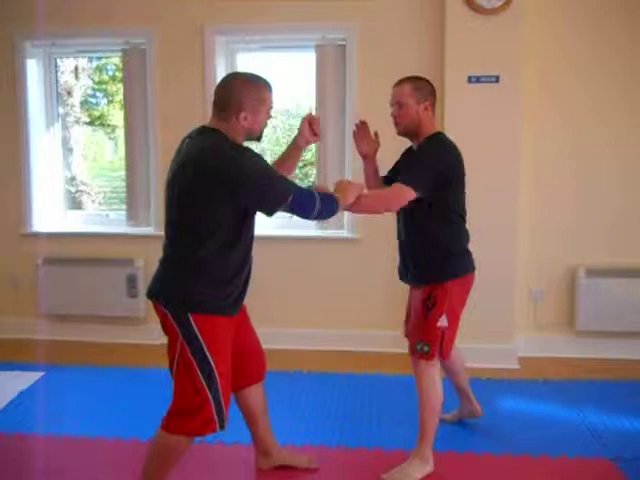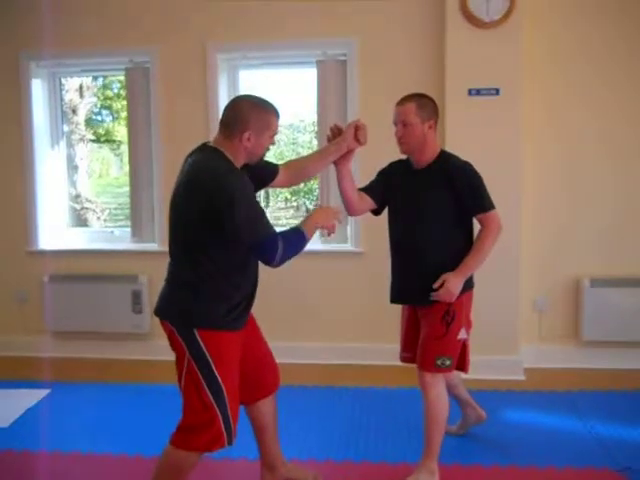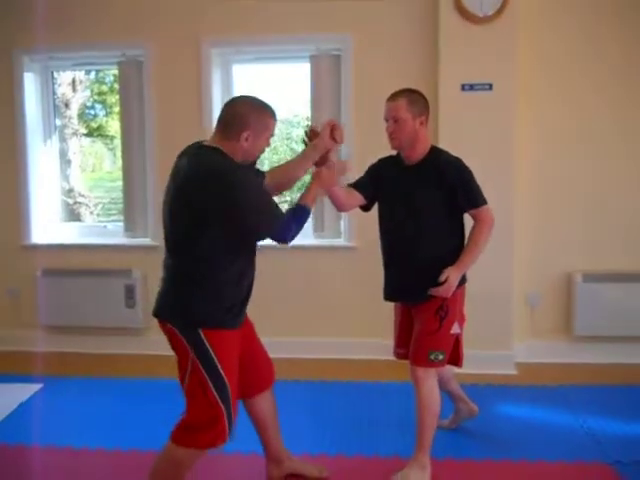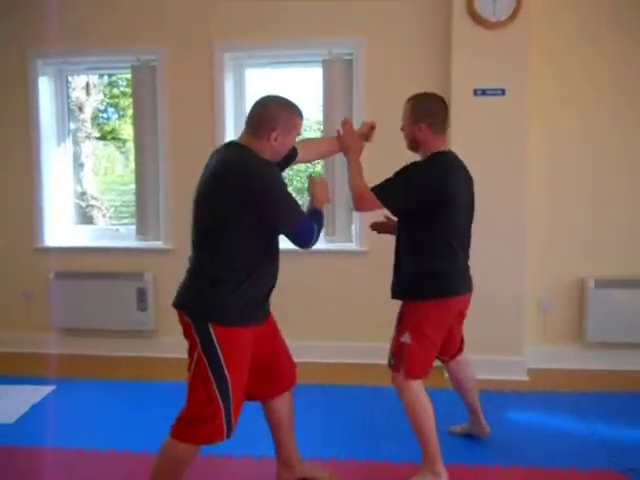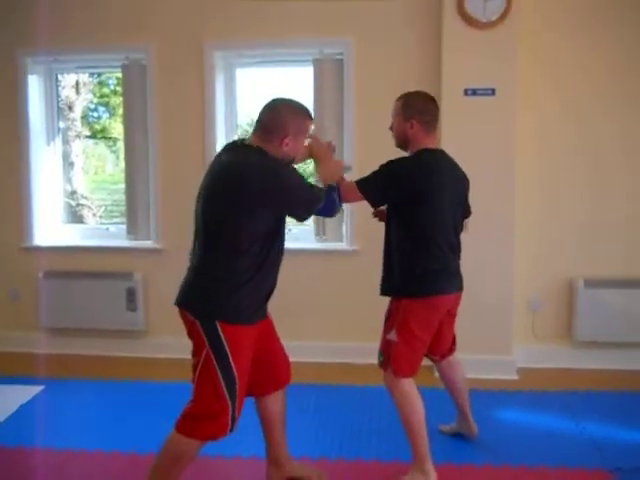
dt=1s
person 1, frame 1
left shoulder: (436, 154)
right shoulder: (411, 155)
left elbow: (391, 202)
right elbow: (387, 195)
right wrist: (369, 158)
left hip: (444, 275)
right hip: (425, 272)
left knee: (424, 360)
right knee: (442, 346)
right ankle: (469, 404)
person 1, frame 2
left shoulder: (458, 172)
right shoulder: (394, 173)
left elbow: (492, 225)
right elbow: (355, 207)
left wrist: (460, 275)
right wrist: (342, 165)
left hip: (447, 292)
right hip: (411, 291)
left knee: (430, 375)
right knee: (433, 364)
right ankle: (471, 410)
person 1, frame 3
left shoulder: (449, 168)
right shoulder: (383, 170)
left elbow: (485, 219)
right elbow: (344, 202)
left wrist: (458, 268)
right wrist: (324, 166)
left hip: (439, 288)
right hip: (403, 287)
left knee: (423, 369)
right knee: (424, 359)
right ankle: (463, 404)
person 1, frame 4
left shoulder: (423, 173)
right shoulder: (455, 170)
left elbow: (363, 201)
left wrist: (353, 155)
right wrist: (397, 228)
left hip: (430, 292)
right hip: (455, 286)
left knee: (405, 376)
right knee: (452, 355)
right ankle: (478, 422)
person 1, frame 5
left shoulder: (404, 171)
right shoulder: (453, 170)
left elbow: (346, 193)
left hip: (418, 290)
right hip: (448, 284)
left knee: (397, 373)
right knee: (443, 354)
right ankle: (466, 422)
person 2, frame 1
left shoulder: (206, 143)
right shoulder: (227, 161)
left elbow: (265, 185)
right elbow: (302, 203)
left wrist: (299, 145)
right wrist: (343, 196)
left hip: (214, 293)
right hip: (194, 301)
left knee: (249, 368)
right knee: (198, 406)
person 2, frame 2
left shoulder: (219, 161)
right shoulder: (221, 181)
left elbow: (285, 175)
right elbow: (274, 251)
left wrist: (340, 147)
right wrist: (315, 221)
left hip: (225, 310)
right hip: (200, 319)
left knee: (262, 380)
right knee: (208, 422)
person 2, frame 3
left shoulder: (201, 158)
right shoulder: (229, 177)
left elbow: (267, 185)
right elbow: (282, 230)
left wrist: (317, 149)
right wrist: (317, 187)
left hip: (217, 307)
right hip: (199, 315)
left knee: (258, 377)
right knee: (209, 419)
person 2, frame 4
left shoulder: (237, 156)
right shoulder: (255, 174)
left elbow: (304, 152)
right elbow: (305, 235)
right wrist: (318, 201)
left hip: (245, 305)
right hip: (218, 312)
left knee: (279, 377)
right knee: (209, 415)
person 2, frame 5
left shoulder: (238, 153)
right shoulder: (268, 173)
right elbow: (326, 205)
left wrist: (313, 151)
right wrist: (328, 174)
left hip: (239, 302)
right hip: (219, 309)
left knee: (273, 375)
right knee: (213, 411)
